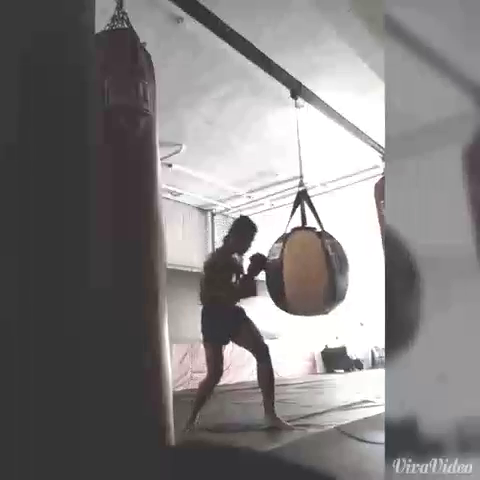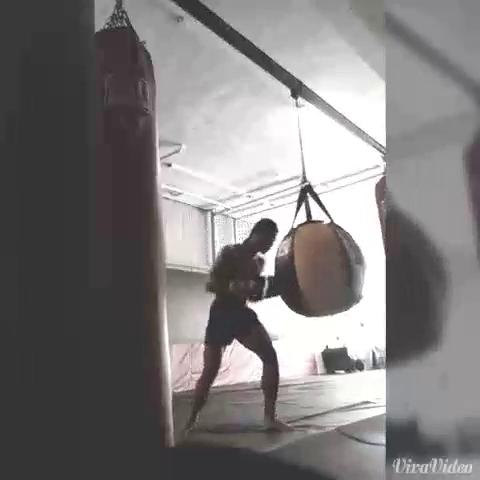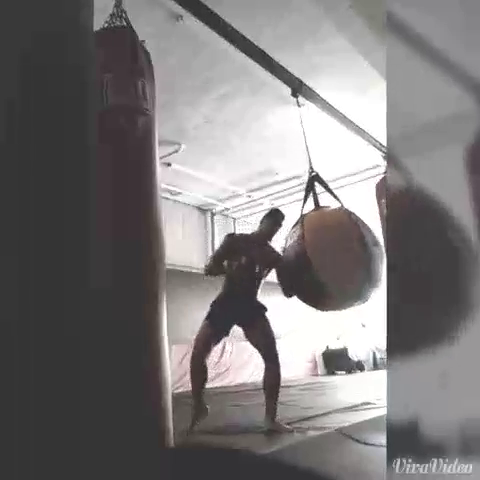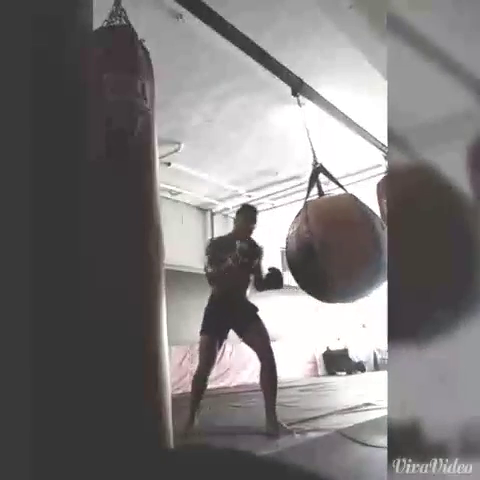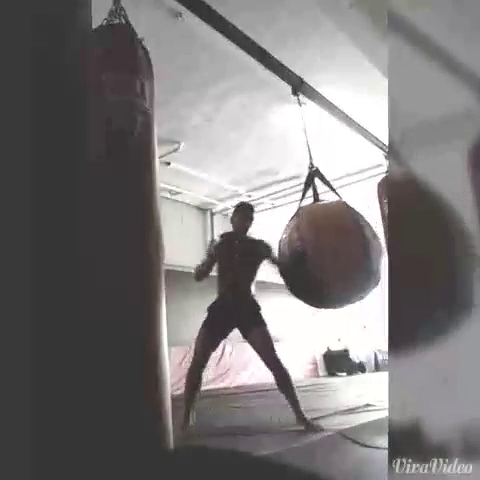
dt=0.3s
person 1, frame 1
left shoulder: (236, 257)
right shoulder: (215, 261)
right elbow: (205, 298)
left wrist: (253, 272)
right wrist: (236, 292)
left hip: (232, 313)
right hip: (213, 316)
left knee: (263, 352)
right knee: (214, 374)
left ankle: (270, 415)
right ankle: (193, 417)
person 1, frame 2
left shoulder: (258, 261)
right shoulder: (230, 253)
right elbow: (211, 285)
left wrist: (266, 289)
right wrist: (237, 288)
left hip: (243, 313)
right hip: (221, 314)
left knee: (270, 356)
right knee: (210, 373)
left ankle: (270, 417)
right ankle: (193, 417)
person 1, frame 3
left shoulder: (274, 256)
right shoulder: (234, 241)
left elbow: (288, 292)
right elbow: (209, 269)
right wrist: (231, 267)
left hip: (251, 305)
right hip: (226, 302)
left knee: (272, 358)
right knee: (197, 355)
left ankle: (271, 419)
right ankle: (199, 409)
person 1, frame 4
left shoulder: (255, 250)
right shoulder: (216, 244)
left elbow: (259, 284)
right elbow: (211, 277)
left wrist: (271, 281)
right wrist: (233, 261)
left hip: (243, 306)
right hip: (217, 307)
left knee: (268, 356)
right knee: (204, 367)
left ankle: (271, 419)
right ankle: (190, 420)
person 1, frame 5
left shoulder: (259, 246)
right shoulder: (218, 244)
right elbow: (198, 276)
right wrist: (212, 254)
left hip: (247, 307)
right hip: (222, 307)
left knee: (272, 361)
right knee: (197, 363)
left ankle: (300, 415)
right ankle: (186, 418)
